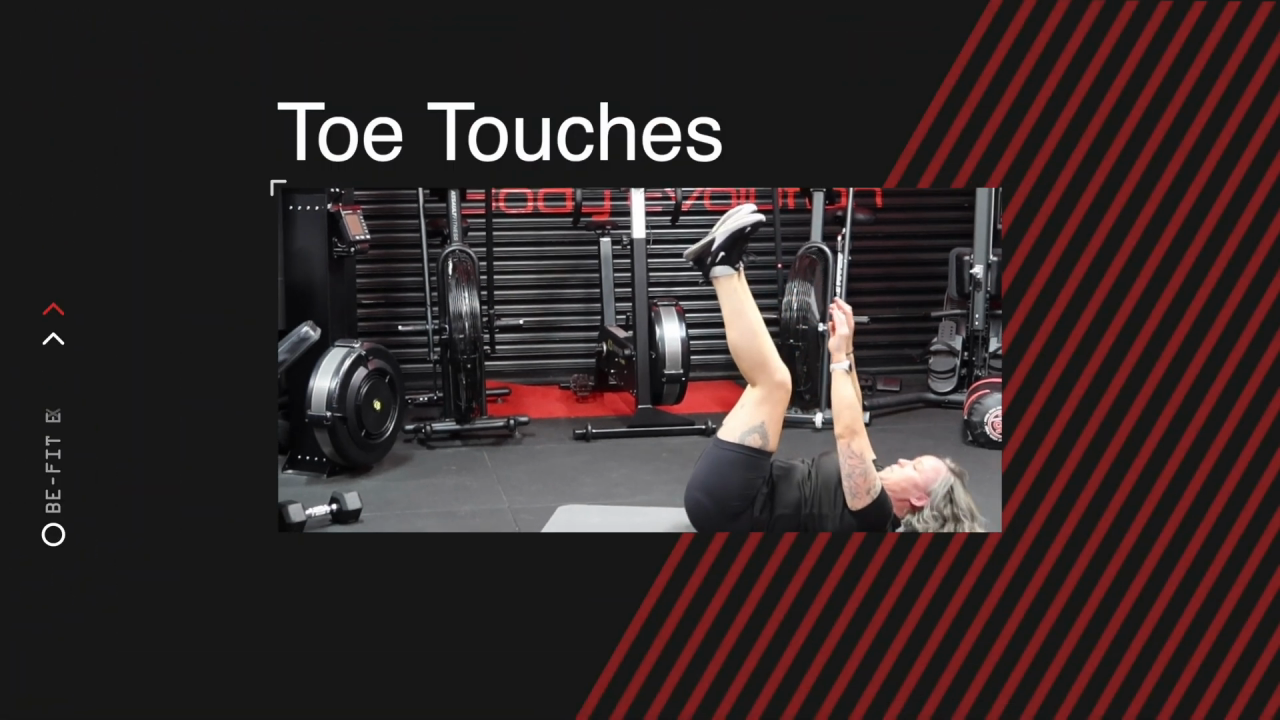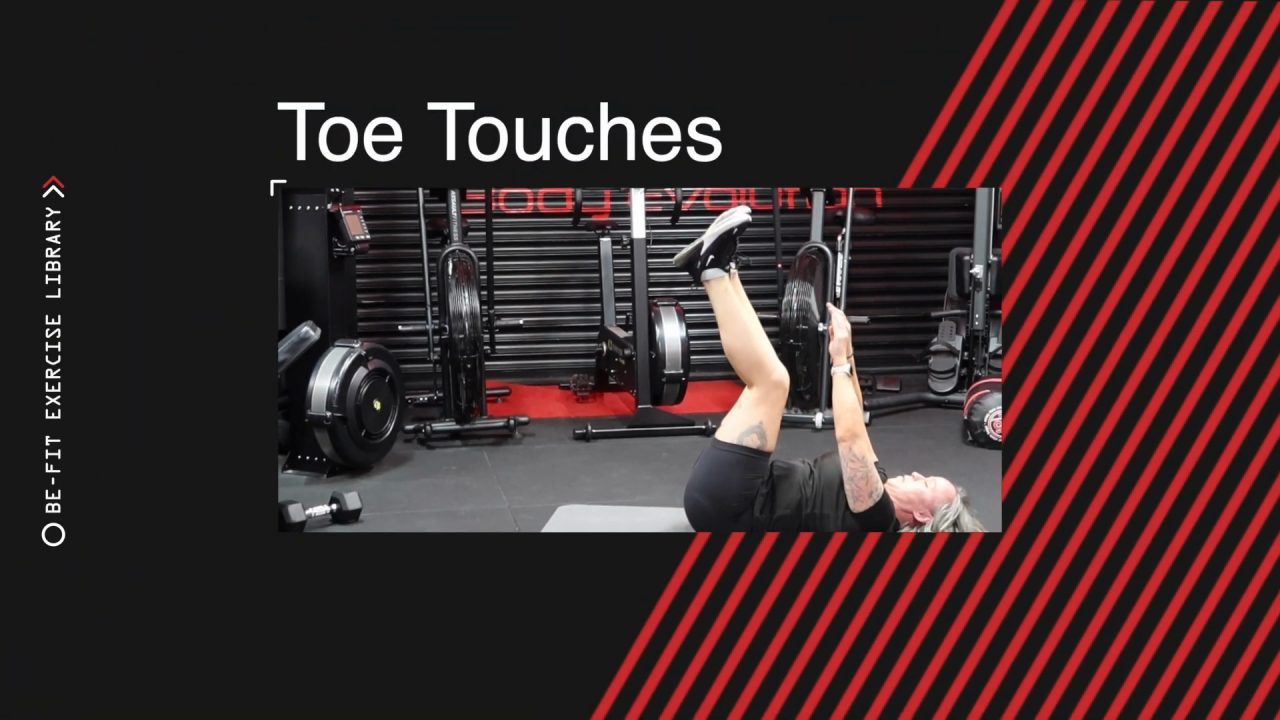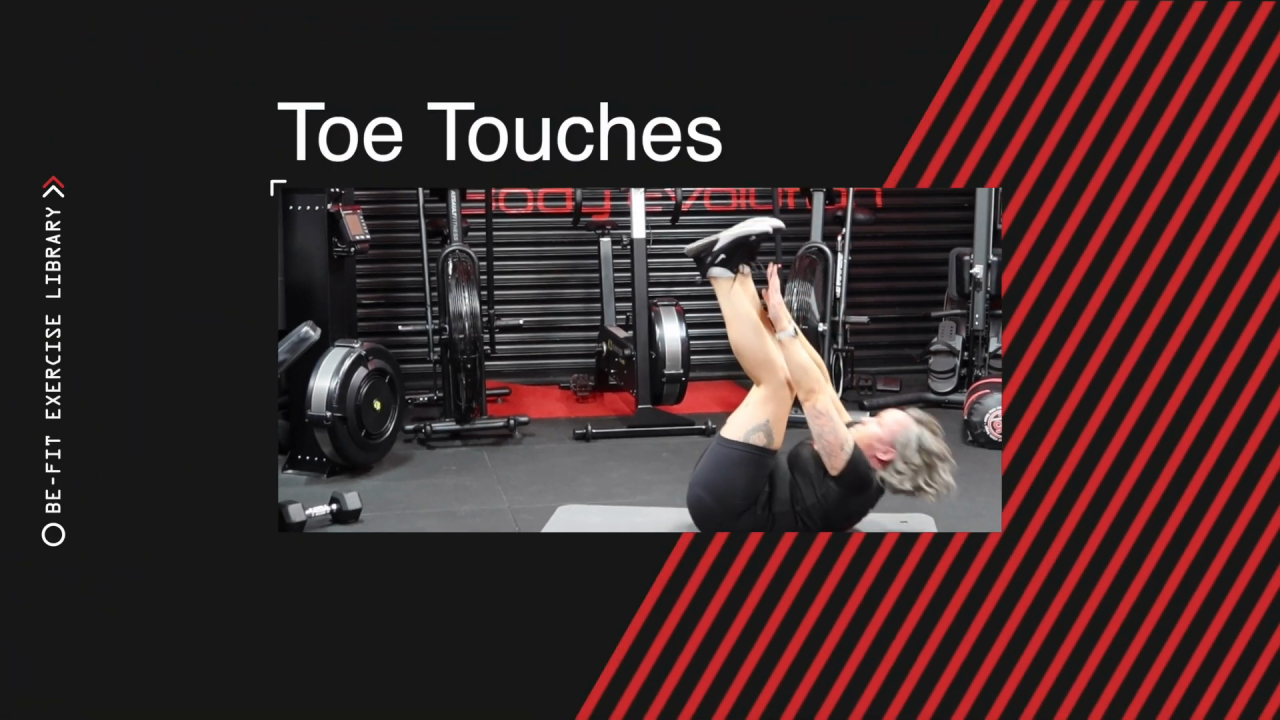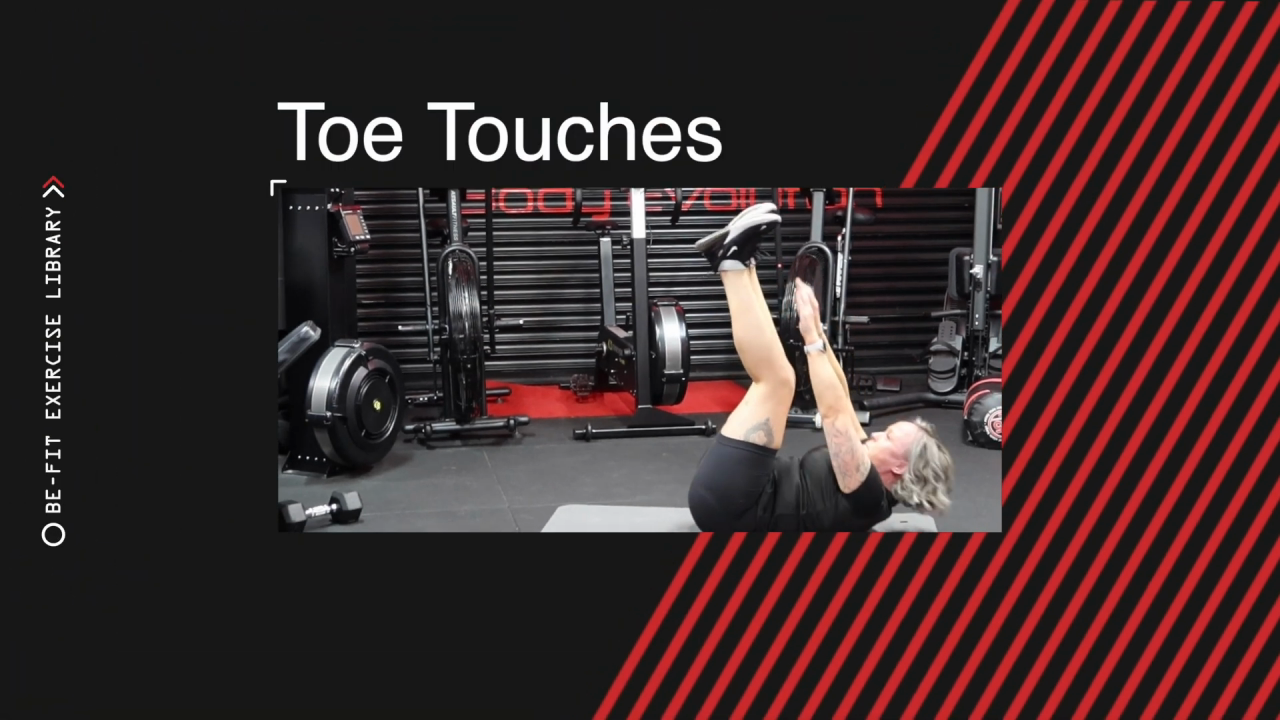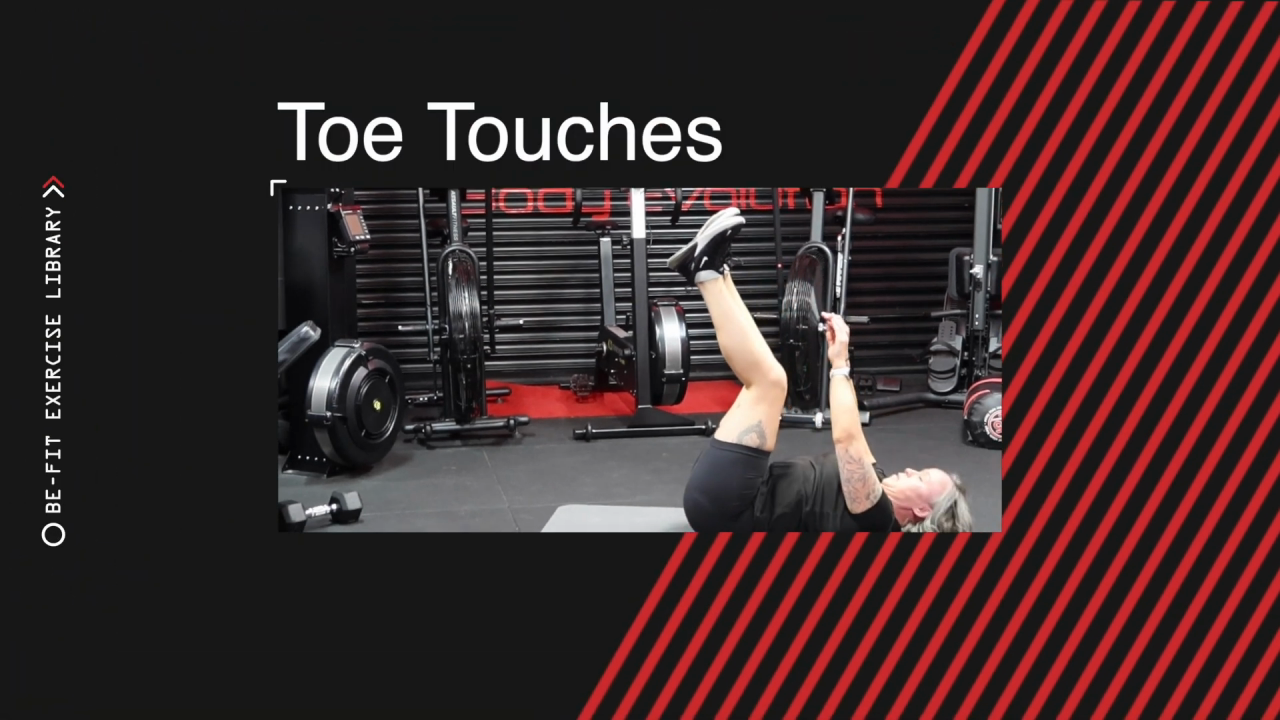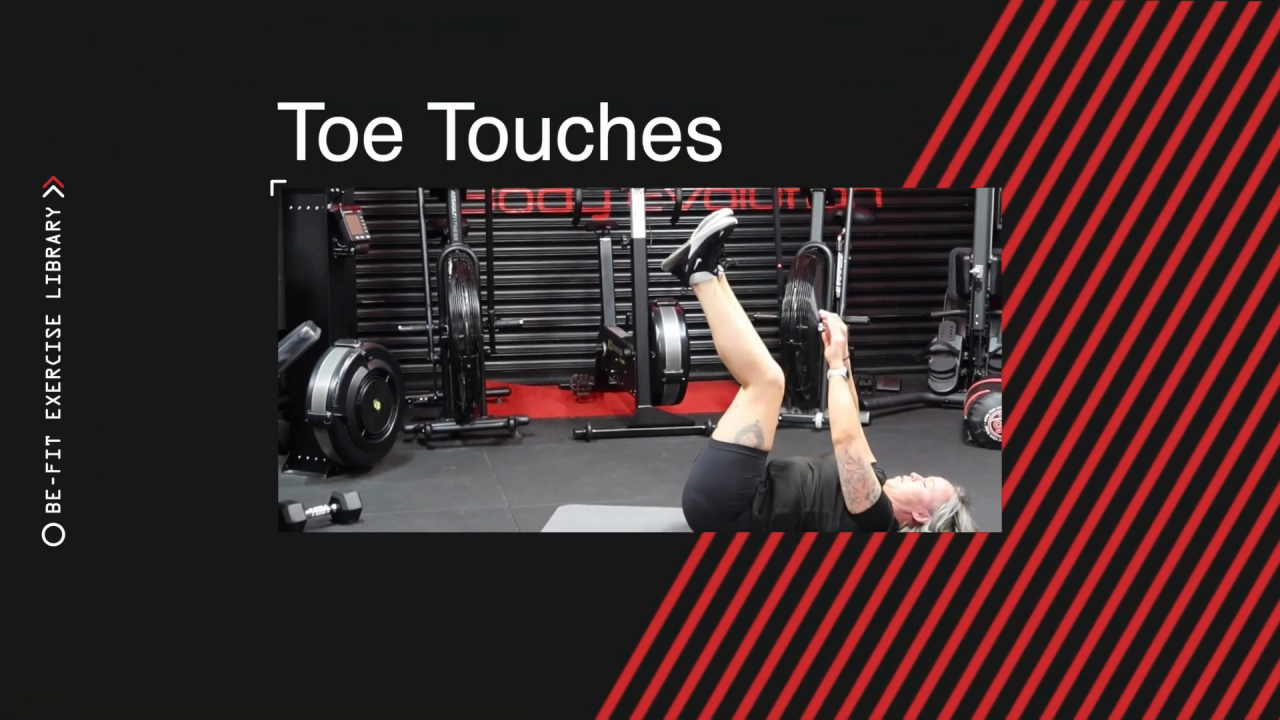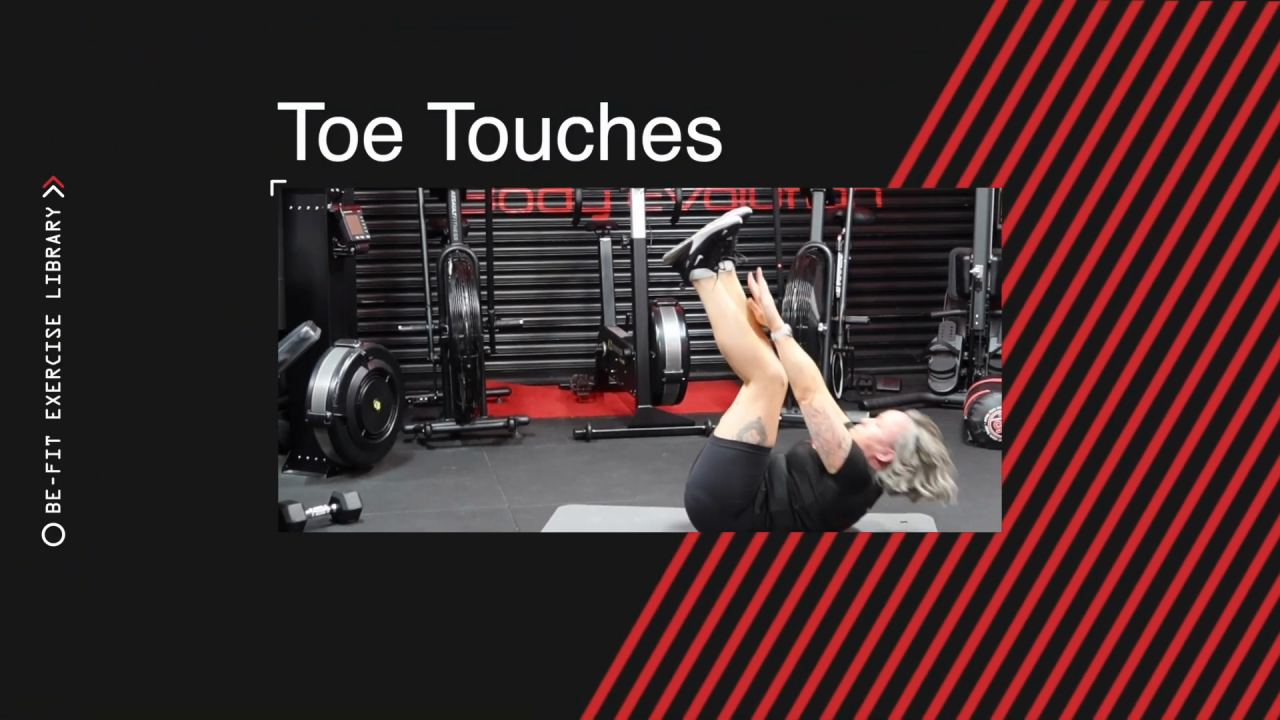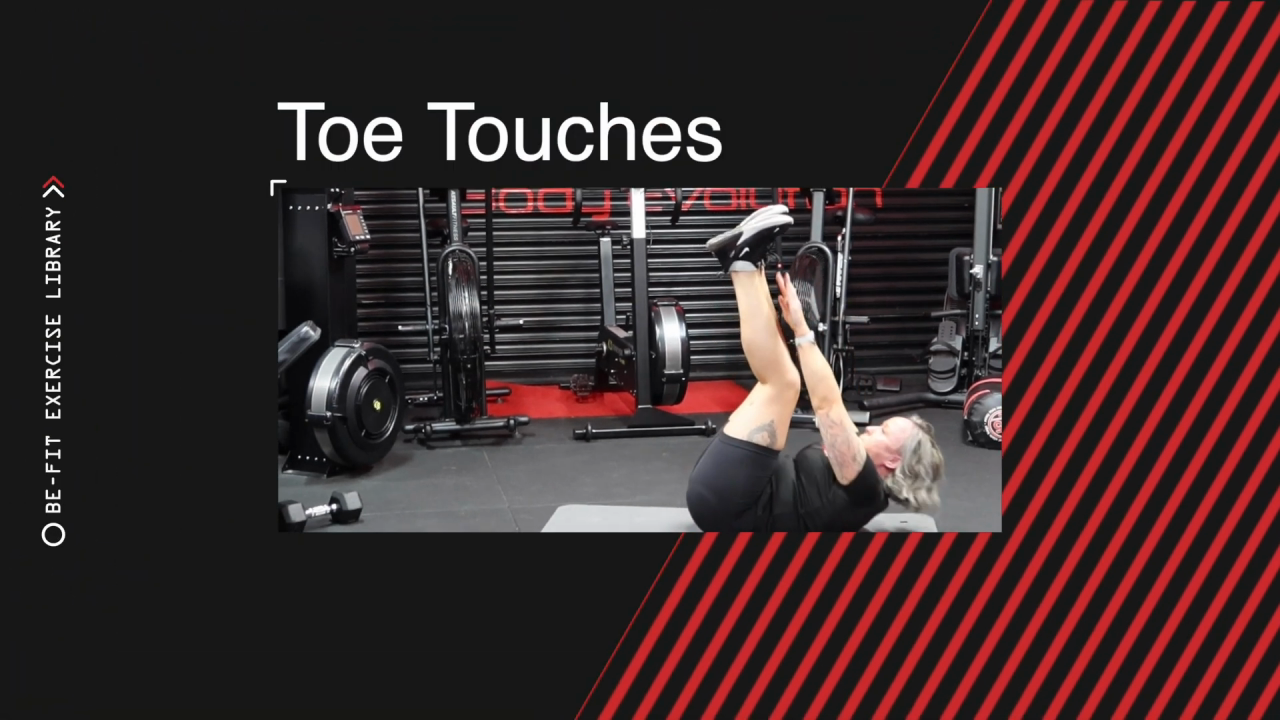
dt=0.5s
person 1, frame 1
left shoulder: (875, 514)
right shoulder: (878, 487)
left elbow: (848, 433)
right elbow: (854, 424)
left wrist: (839, 358)
right wrist: (845, 351)
left hip: (720, 505)
right hip: (725, 500)
left knee: (772, 381)
right knee: (772, 381)
left ankle: (723, 268)
right ankle: (726, 266)
person 1, frame 2
left shoulder: (877, 515)
right shoulder: (878, 488)
left elbow: (849, 435)
right elbow: (855, 427)
left wrist: (840, 362)
right wrist: (846, 354)
left hip: (722, 508)
right hip: (727, 500)
left knee: (770, 380)
right knee: (770, 378)
left ankle: (714, 270)
right ankle: (719, 269)
person 1, frame 3
left shoulder: (857, 477)
right shoulder: (853, 444)
left elbow: (813, 393)
right elbow: (820, 381)
left wrist: (783, 325)
right wrist: (781, 317)
left hip: (720, 502)
right hip: (726, 496)
left knee: (775, 381)
right knee: (779, 377)
left ankle: (722, 269)
right ankle: (734, 267)
person 1, frame 4
left shoulder: (871, 498)
right shoulder: (867, 471)
left elbow: (833, 412)
right elbow: (840, 396)
left wrist: (812, 336)
right wrist: (816, 331)
left hip: (724, 503)
right hip: (728, 500)
left knee: (778, 378)
right knee: (776, 375)
left ankle: (733, 262)
right ankle: (741, 263)
person 1, frame 5
left shoulder: (876, 518)
right shoulder: (876, 491)
left elbow: (846, 437)
right elbow: (850, 429)
left wrist: (840, 366)
right wrist: (841, 359)
left hip: (721, 506)
right hip: (726, 502)
left knee: (768, 381)
right knee: (766, 378)
left ankle: (707, 271)
right ankle: (714, 271)
person 1, frame 6
left shoulder: (877, 517)
right shoulder: (877, 487)
left elbow: (845, 437)
right elbow: (850, 427)
left wrist: (837, 366)
right wrist: (842, 357)
left hip: (721, 507)
right hip: (725, 500)
left knee: (766, 379)
right knee: (764, 377)
left ankle: (702, 272)
right ankle: (708, 270)
person 1, frame 7
left shoulder: (857, 477)
right shoulder: (860, 462)
left elbow: (809, 393)
right elbow: (816, 394)
left wrist: (777, 324)
right wrist: (772, 324)
left hip: (720, 505)
right hip: (723, 496)
left knee: (769, 376)
right knee: (767, 374)
left ankle: (702, 269)
right ankle: (719, 265)
person 1, frame 8
left shoulder: (865, 489)
right shoulder: (863, 467)
left elbow: (828, 404)
right elbow: (827, 403)
left wrist: (803, 332)
right wrist: (798, 327)
left hip: (723, 505)
right hip: (725, 498)
left knee: (782, 380)
right knee: (780, 377)
left ankle: (745, 261)
right ankle: (749, 265)
